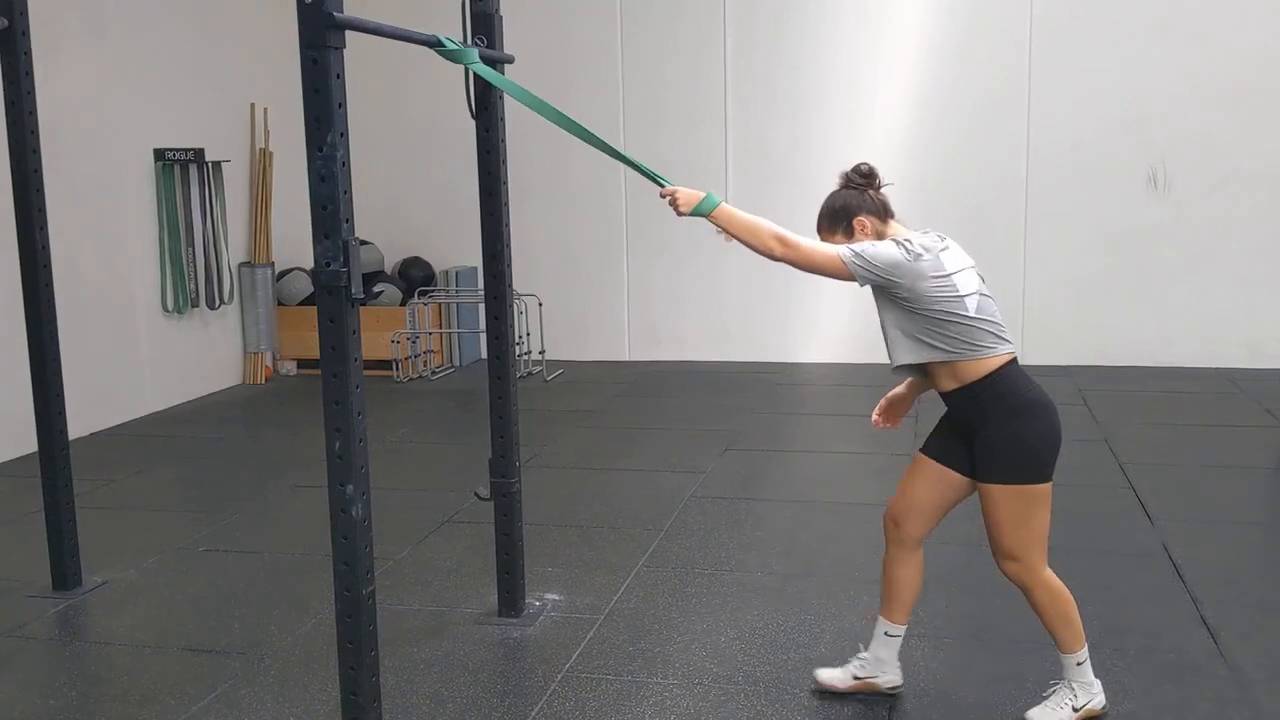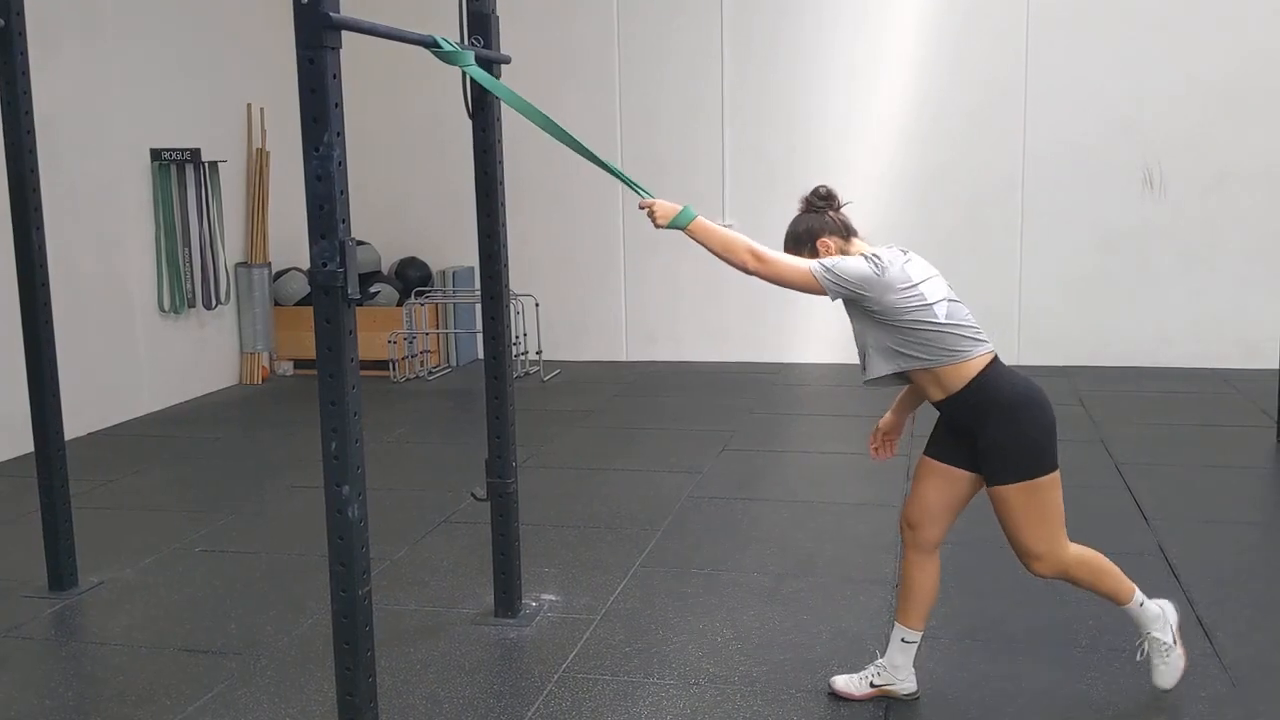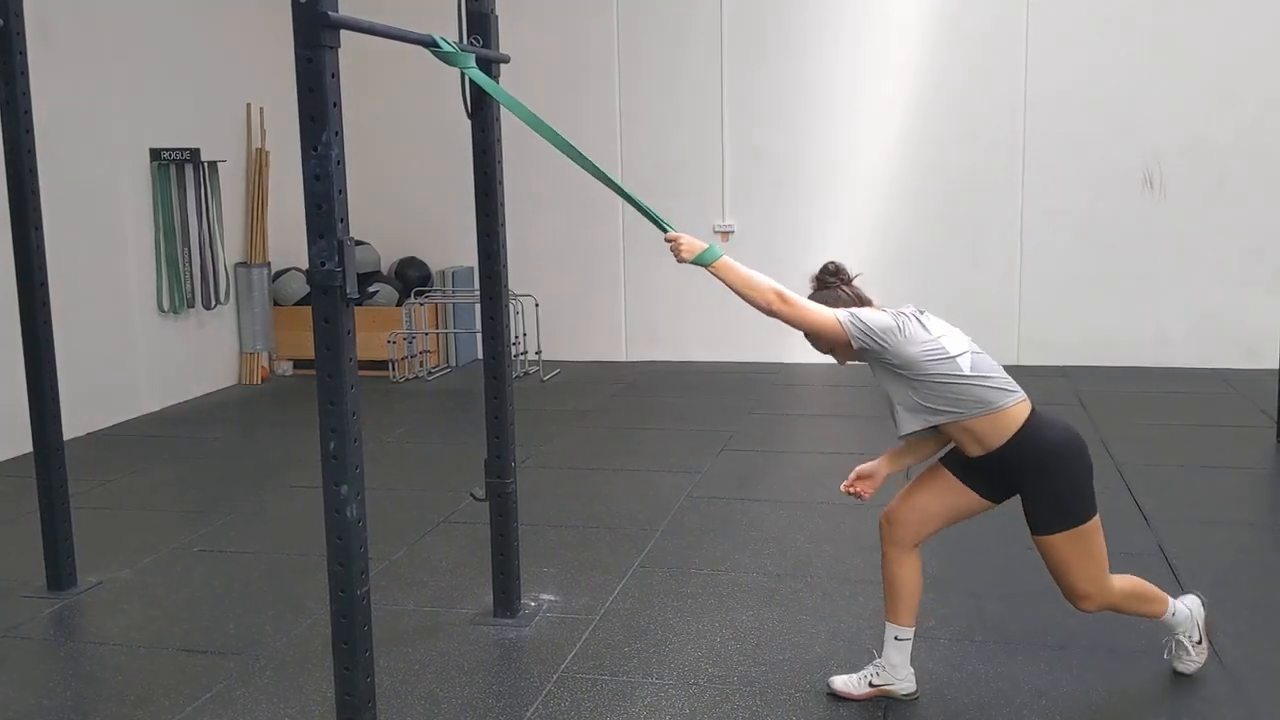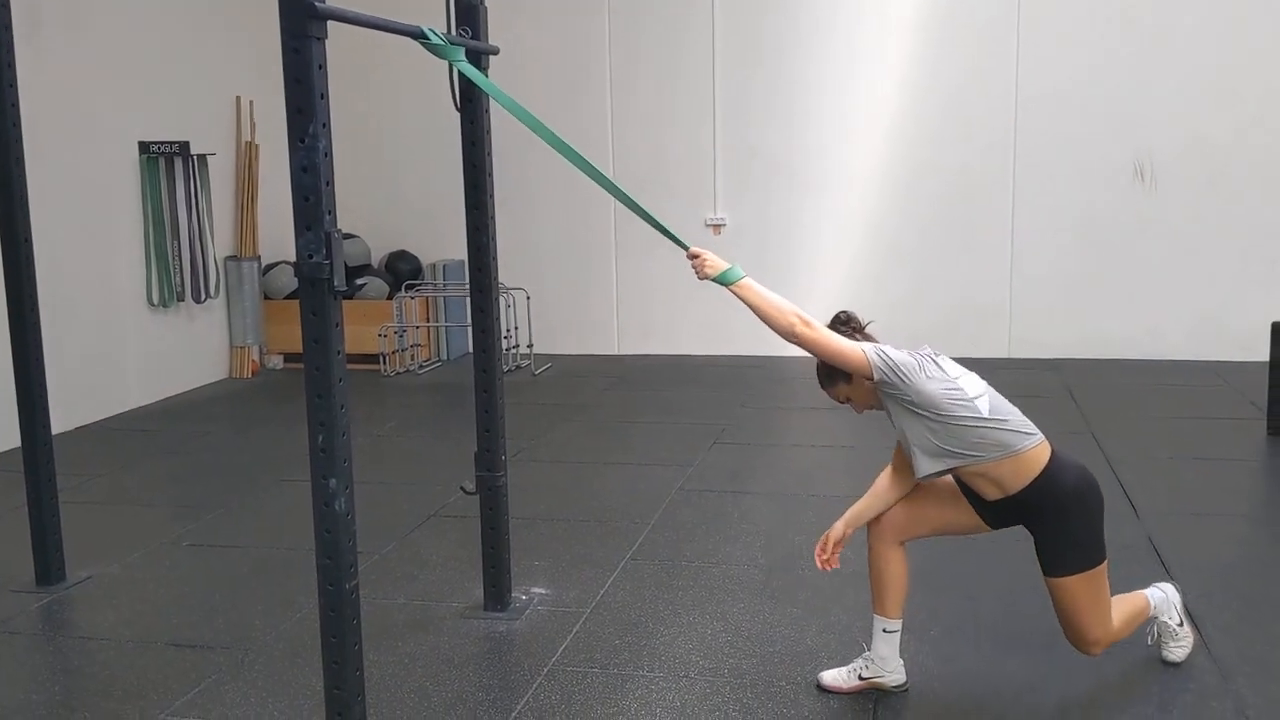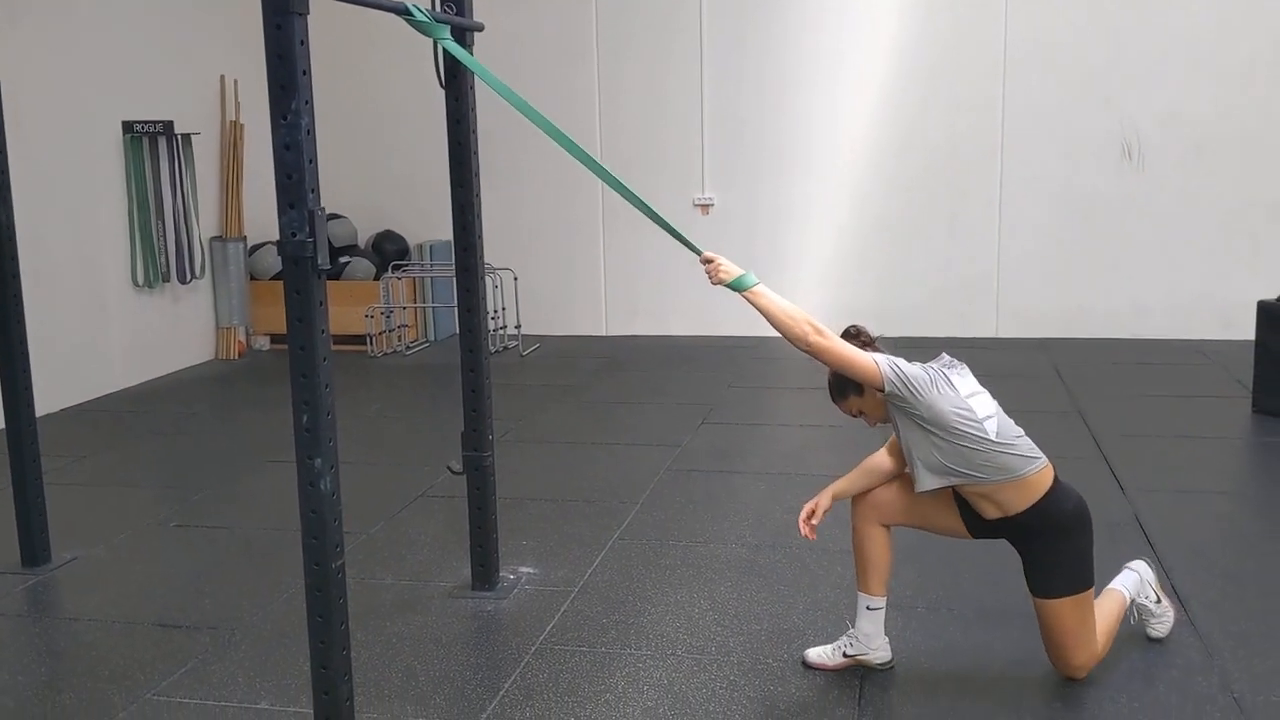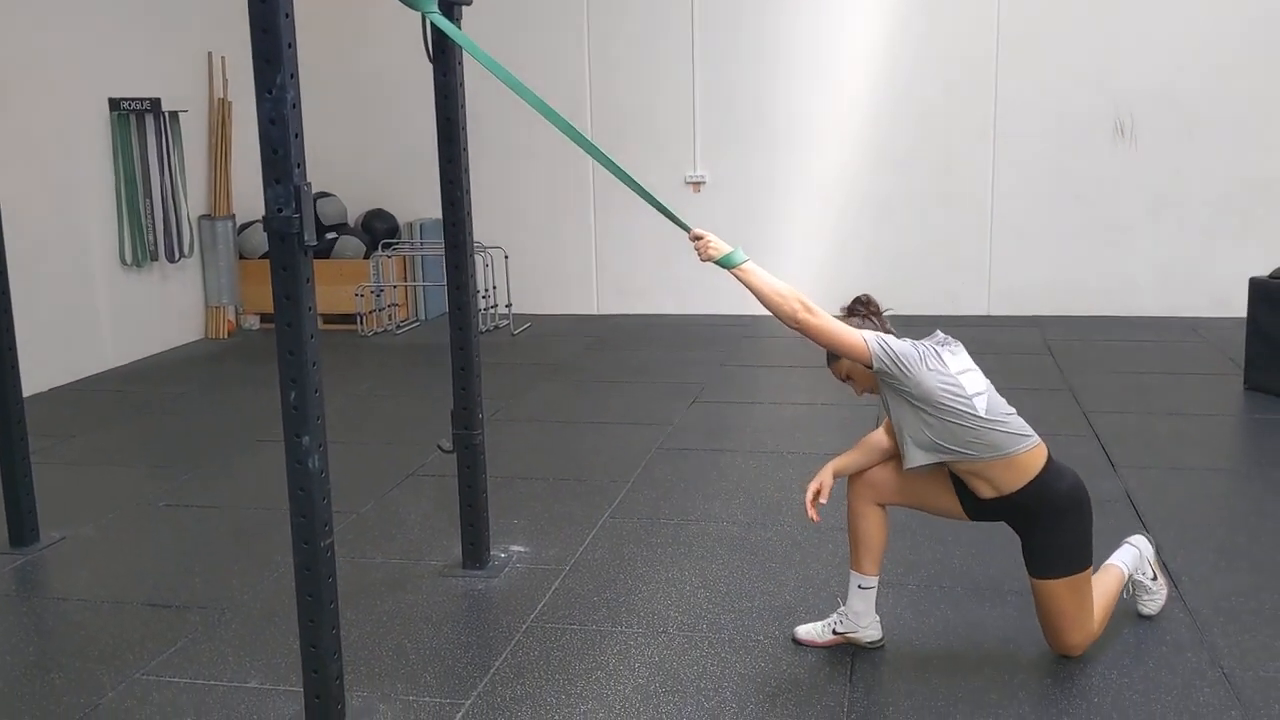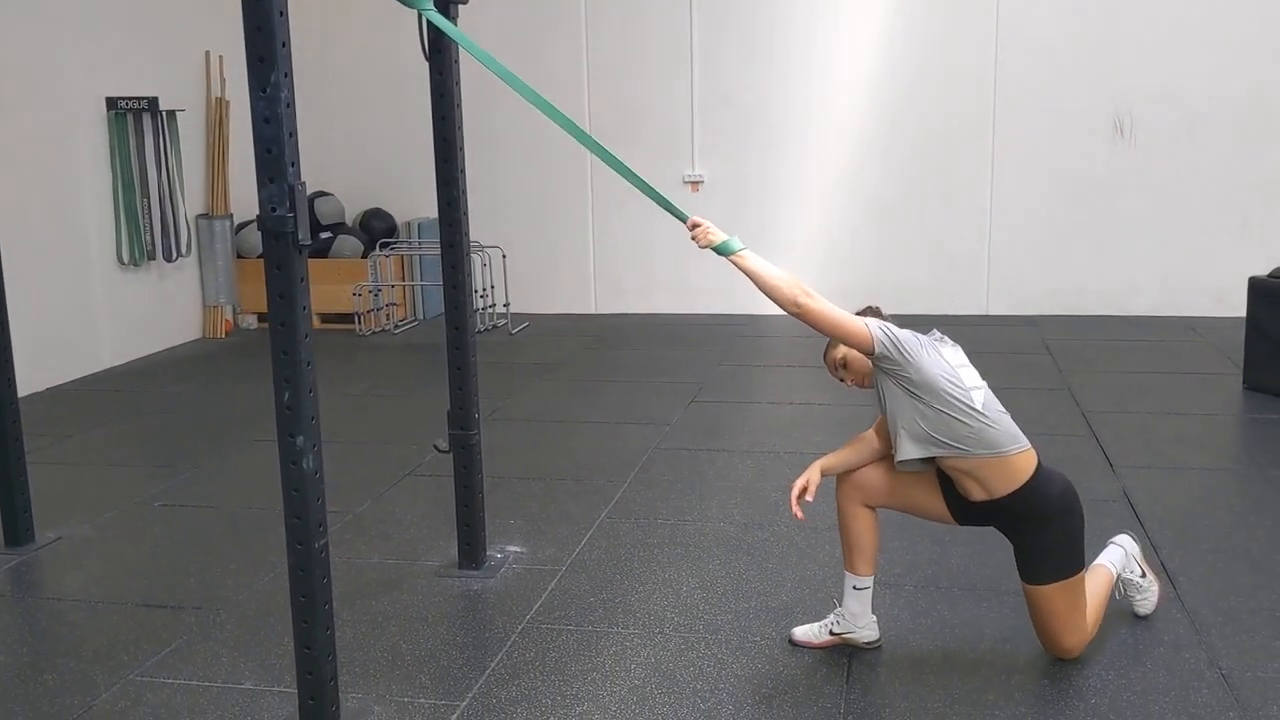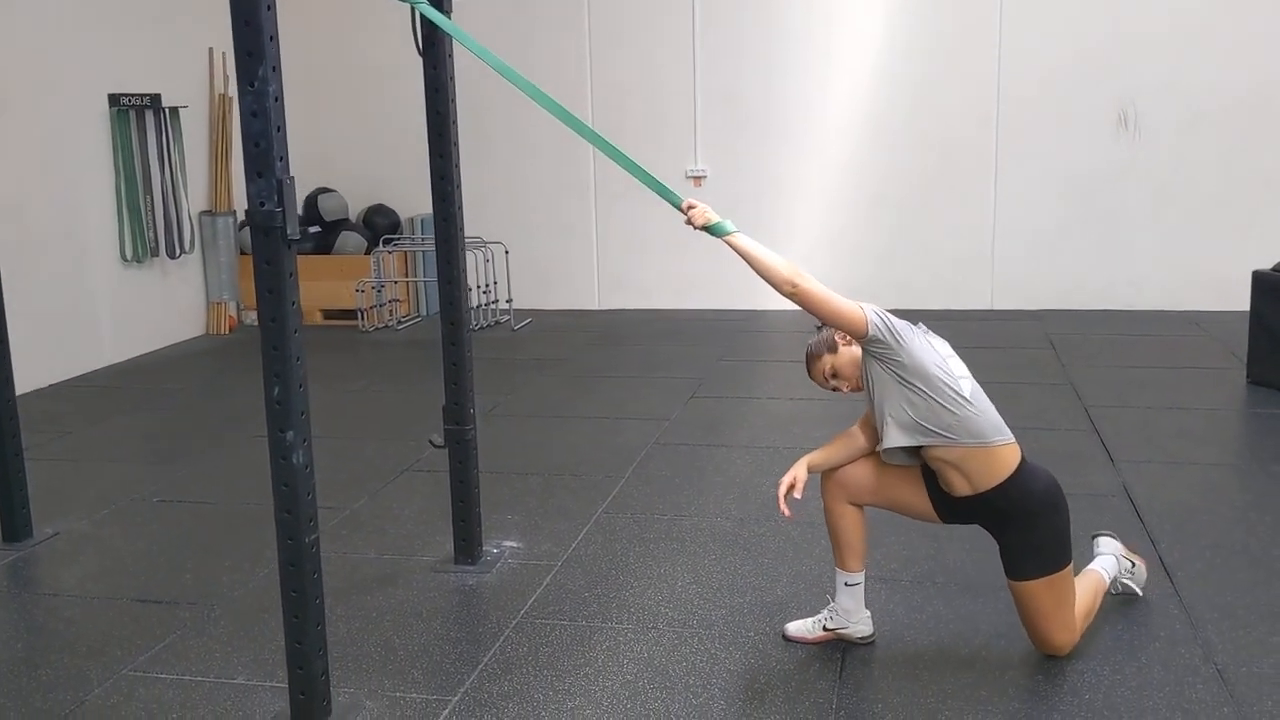
dt=0.5s
person 1, frame 1
left shoulder: (897, 259)
right shoulder: (926, 246)
left elbow: (784, 247)
left wrist: (706, 206)
right wrist: (909, 387)
left hip: (1012, 416)
right hip: (968, 416)
left knee: (1019, 562)
right knee: (903, 524)
right ankle: (879, 665)
person 1, frame 2
left shoulder: (866, 272)
right shoulder: (892, 262)
left elbow: (756, 261)
left wrist: (682, 218)
right wrist: (898, 415)
left hip: (1008, 415)
right hip: (965, 417)
left knee: (1044, 556)
right knee: (918, 531)
left ankle: (1153, 619)
right ankle: (896, 671)
person 1, frame 3
left shoulder: (885, 330)
right shoulder: (899, 335)
left elbow: (780, 302)
right elbow: (938, 425)
left wrist: (709, 255)
right wrist: (883, 465)
left hip: (1045, 458)
right hip: (994, 456)
left knee: (1089, 592)
right knee: (898, 526)
left ankle: (1181, 612)
right ankle: (894, 671)
person 1, frame 4
left shoulder: (905, 371)
right shoulder: (904, 388)
left elbow: (802, 329)
right elbow: (904, 472)
left wrist: (730, 276)
right wrist: (846, 524)
left hip: (1059, 498)
right hip: (1002, 491)
left knee: (1091, 637)
right knee: (885, 525)
left ankle: (1160, 602)
right ankle: (884, 663)
person 1, frame 5
left shoulder: (915, 386)
right shoulder: (914, 395)
left elbow: (813, 338)
right elbow: (894, 456)
left wrist: (744, 282)
right wrist: (832, 492)
left hip: (1051, 520)
right hip: (989, 505)
left knee: (1075, 664)
right knee: (870, 503)
left ankle: (1133, 584)
right ankle: (869, 642)
person 1, frame 6
left shoulder: (903, 359)
right shoulder: (914, 365)
left elbow: (802, 314)
right elbow: (891, 436)
left wrist: (732, 259)
right wrist: (833, 468)
left hip: (1049, 501)
right hip: (987, 488)
left knee: (1071, 644)
right knee: (867, 482)
left ankle: (1130, 559)
right ankle: (859, 620)
person 1, frame 7
left shoulder: (903, 350)
right shoulder: (898, 378)
left elbow: (800, 301)
right elbow: (880, 439)
left wrist: (728, 246)
right wrist: (820, 466)
left hip: (1039, 506)
right hip: (971, 491)
left knee: (1066, 646)
right knee: (854, 482)
left ankle: (1118, 560)
right ankle: (856, 621)
person 1, frame 8
left shoulder: (891, 341)
right shoulder: (884, 372)
left elbow: (795, 285)
right elbow: (866, 435)
left wrist: (723, 229)
right wrist: (807, 462)
left hip: (1023, 502)
right hip: (958, 492)
left knee: (1056, 643)
right knee: (839, 480)
left ankle: (1107, 564)
right ankle: (850, 617)
